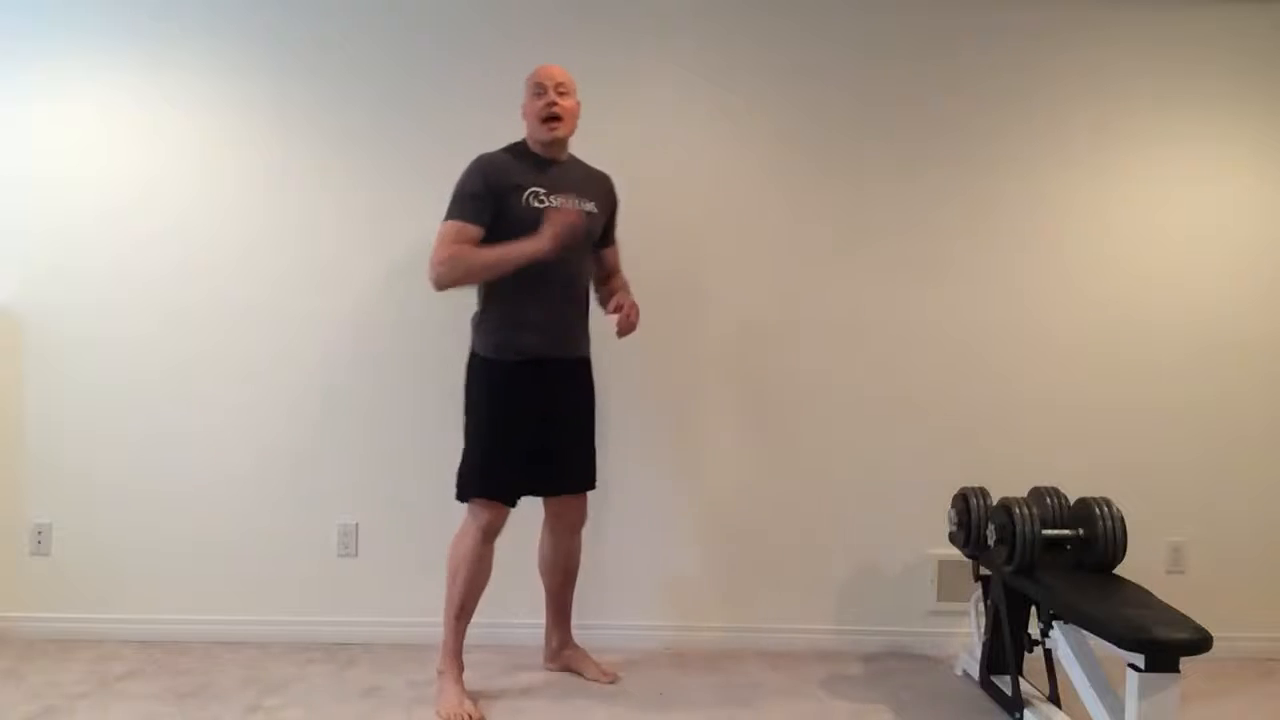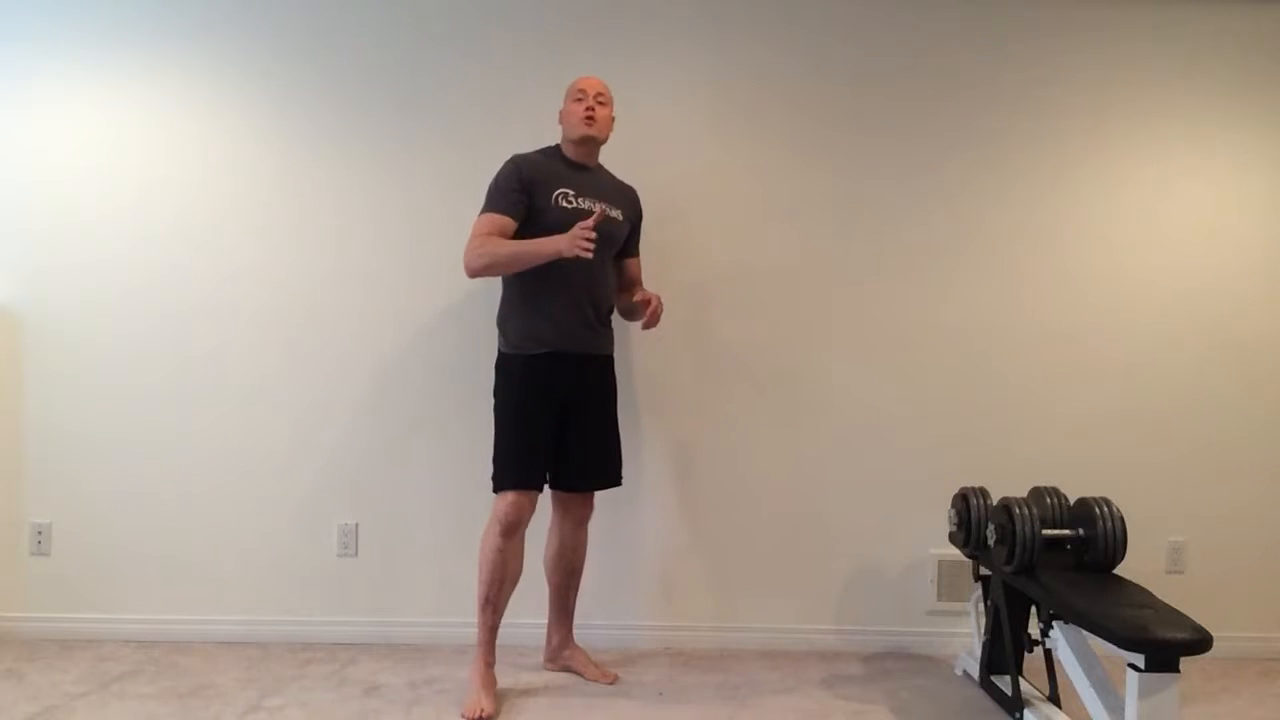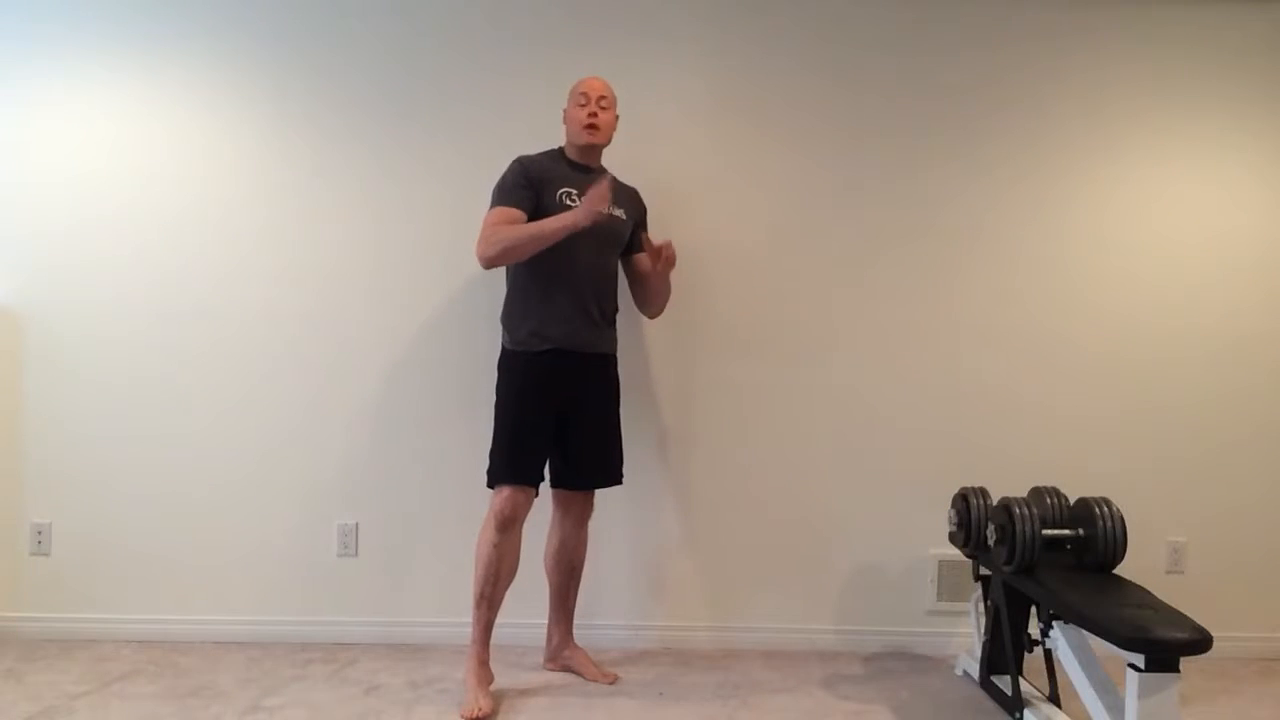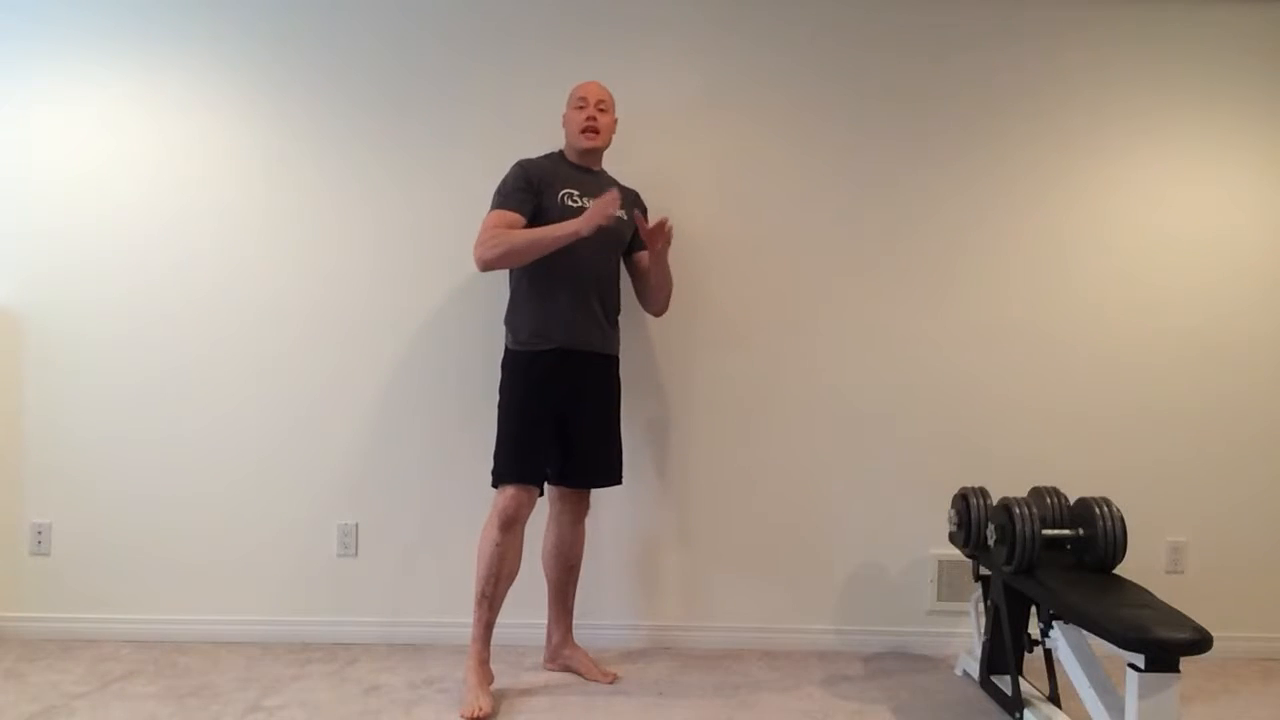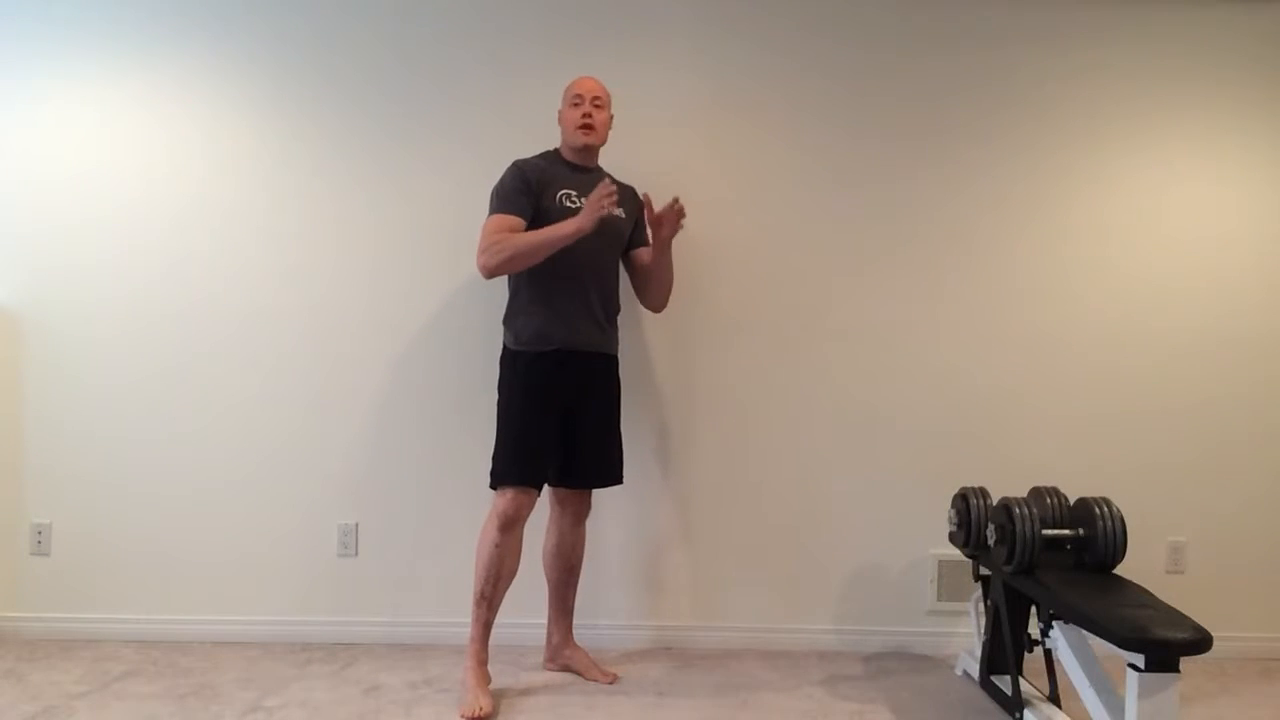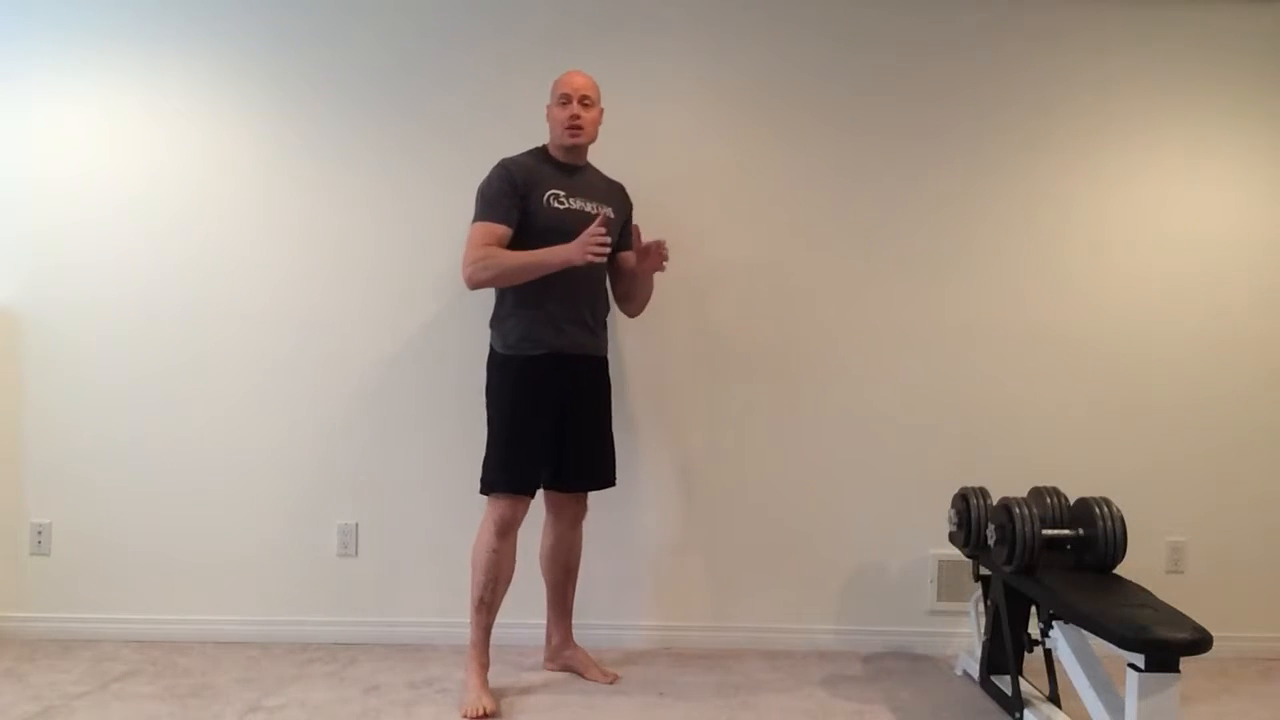
dt=0.5s
person 1, frame 1
left shoulder: (597, 186)
right shoulder: (491, 173)
left elbow: (607, 270)
right elbow: (441, 270)
left wrist: (624, 301)
right wrist: (534, 245)
left hip: (570, 369)
right hip: (502, 368)
left knee: (569, 511)
right knee: (486, 517)
left ankle: (559, 642)
person 1, frame 2
left shoulder: (624, 197)
right shoulder: (525, 171)
right elbow: (476, 258)
left wrist: (643, 301)
right wrist: (560, 243)
left hip: (594, 366)
right hip: (528, 362)
left knee: (576, 507)
right knee: (513, 508)
left ankle: (560, 642)
right ankle: (483, 663)
person 1, frame 3
left shoulder: (627, 199)
right shoulder: (530, 172)
left elbow: (650, 306)
right elbow: (489, 249)
left wrist: (661, 269)
right wrist: (576, 217)
left hip: (595, 365)
right hip: (531, 359)
left knee: (576, 504)
right knee: (509, 503)
left ankle: (560, 643)
right ankle: (477, 661)
person 1, frame 4
left shoulder: (628, 202)
right shoulder: (531, 175)
left elbow: (655, 303)
right elbow: (486, 251)
left wrist: (659, 254)
right wrist: (578, 225)
left hip: (598, 365)
right hip: (534, 359)
left knee: (572, 501)
right knee: (513, 502)
left ankle: (560, 642)
right ankle: (477, 661)
person 1, frame 5
left shoulder: (626, 199)
right shoulder: (527, 176)
left elbow: (655, 299)
right elbow: (489, 259)
left wrist: (662, 242)
right wrist: (579, 224)
left hip: (597, 364)
right hip: (534, 359)
left knee: (574, 502)
right knee: (511, 503)
left ankle: (559, 642)
right ankle: (476, 659)
person 1, frame 6
left shoulder: (614, 195)
right shoulder: (513, 176)
left elbow: (630, 303)
right elbow: (475, 268)
left wrist: (644, 268)
right wrist: (568, 253)
left hip: (587, 367)
right hip: (522, 364)
left knee: (569, 507)
right knee: (506, 509)
left ankle: (560, 643)
right ankle: (476, 661)
